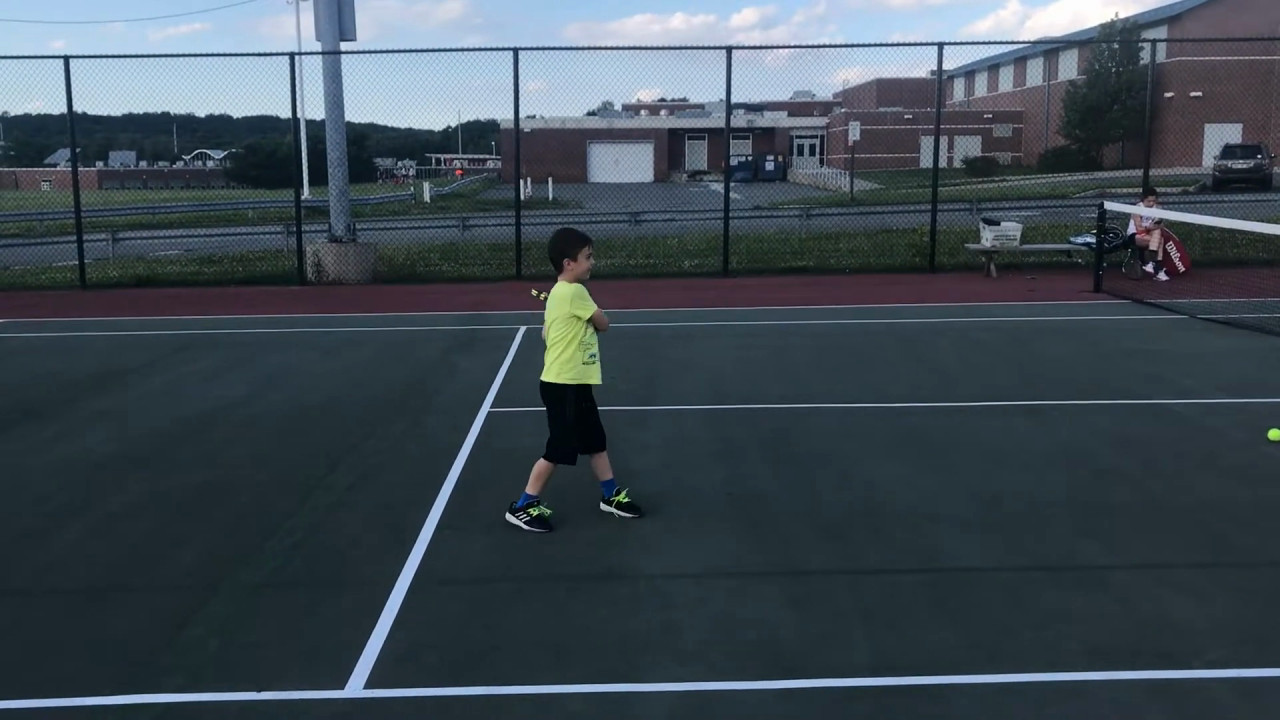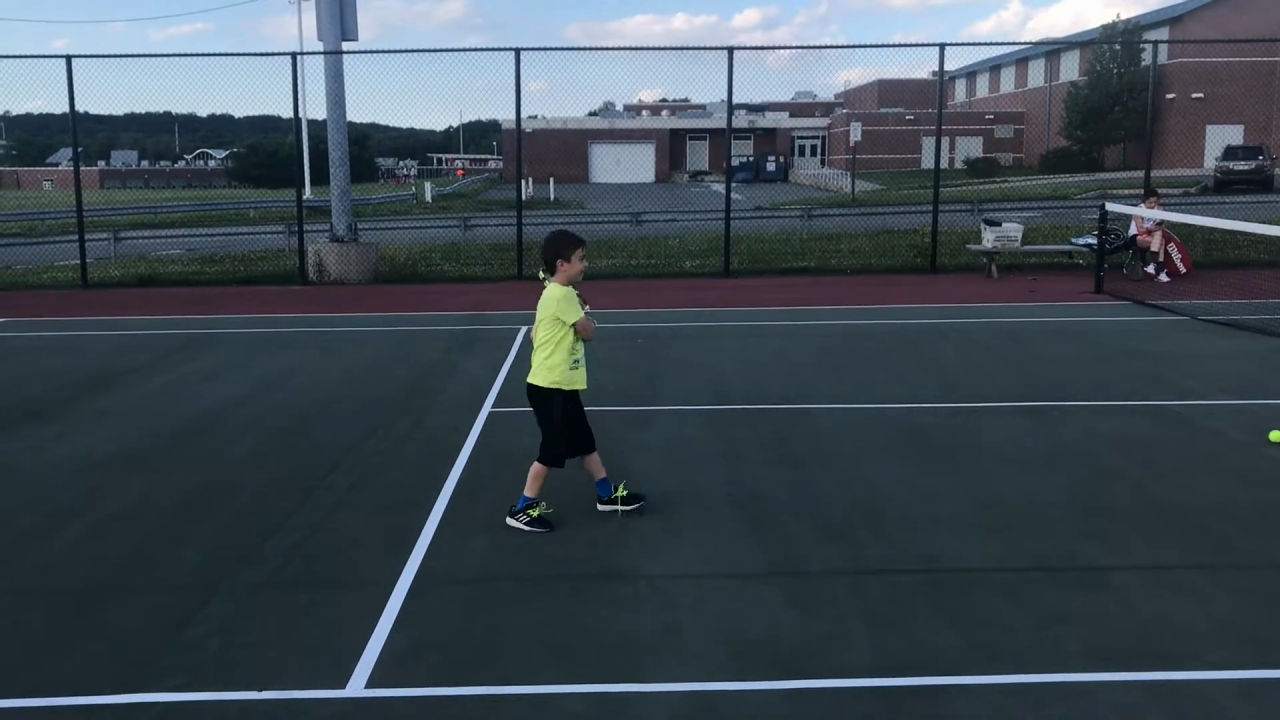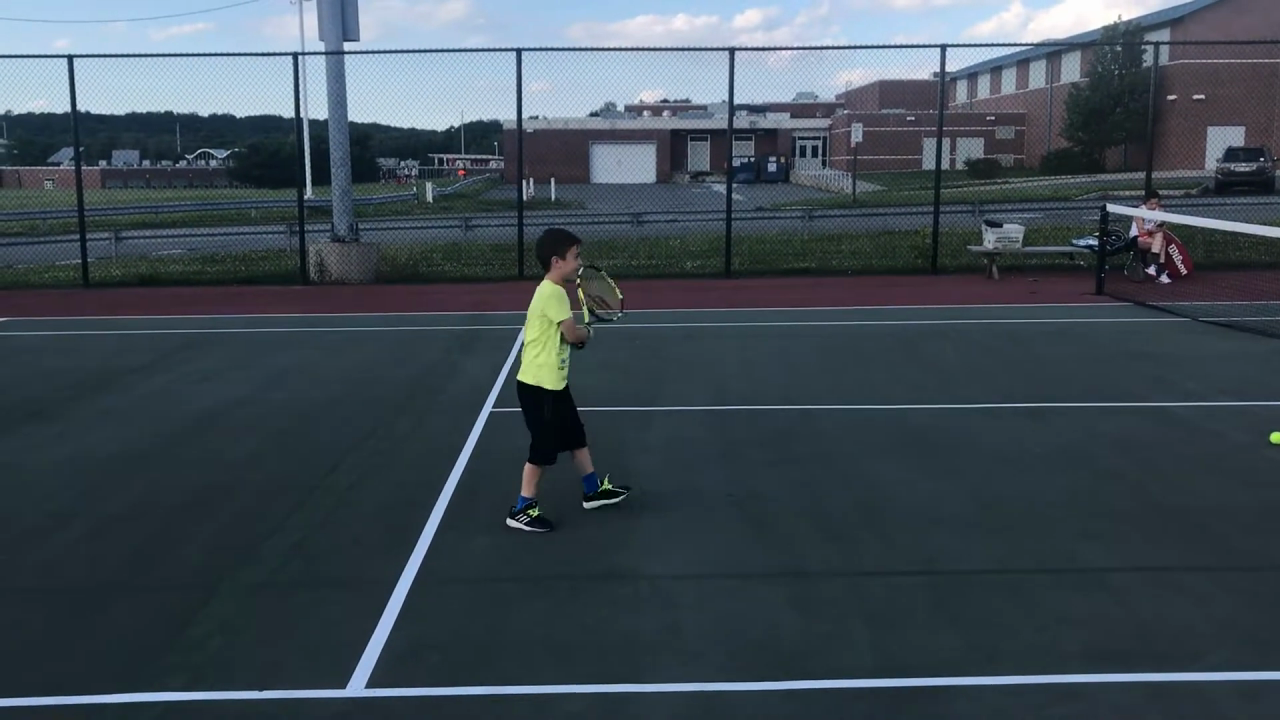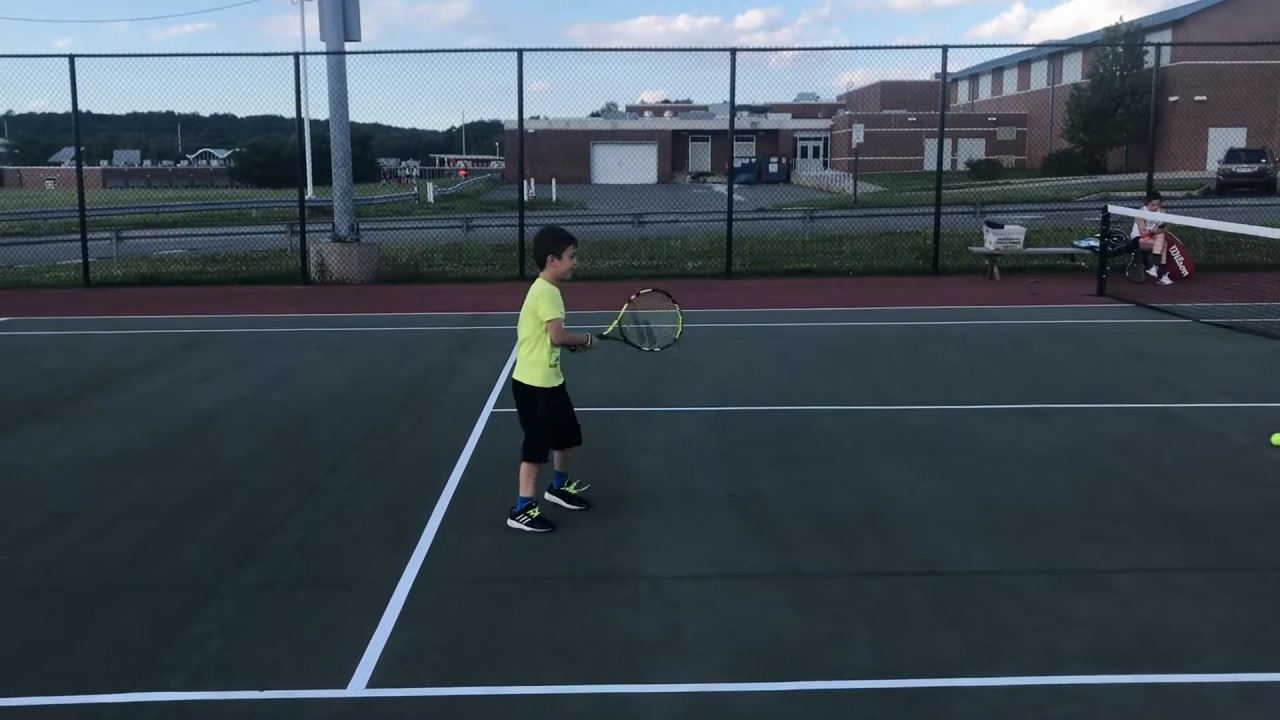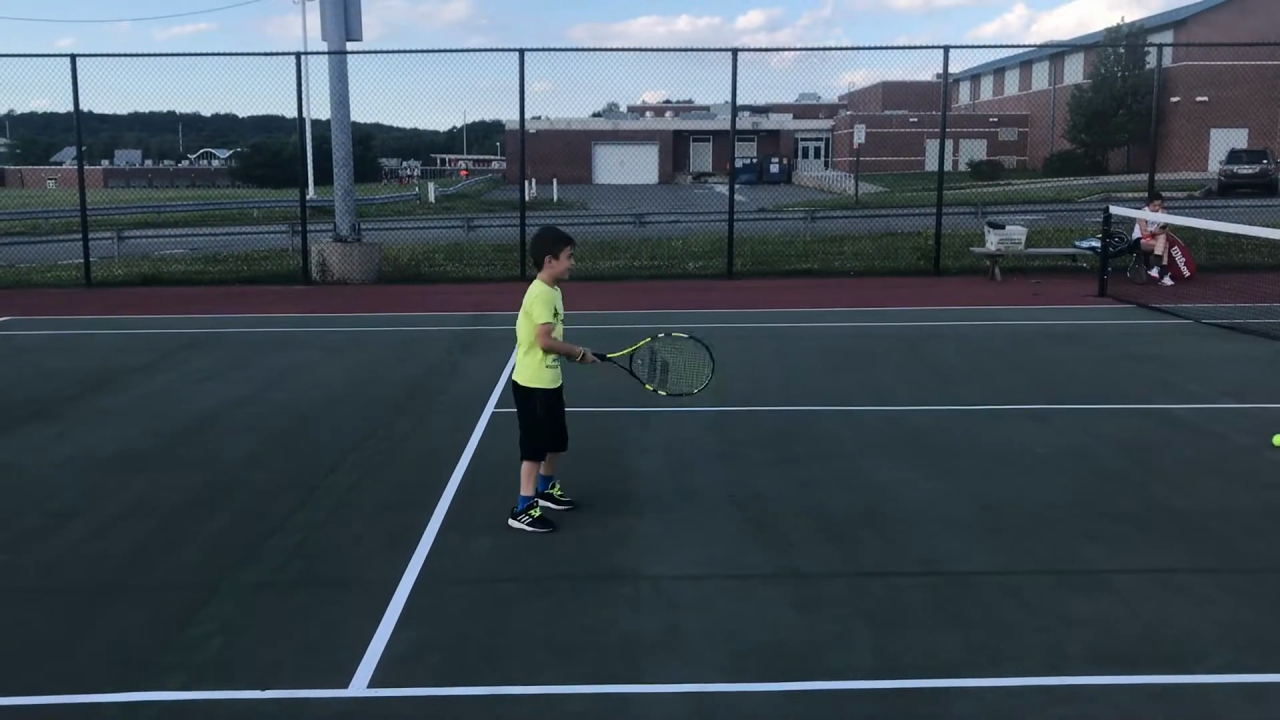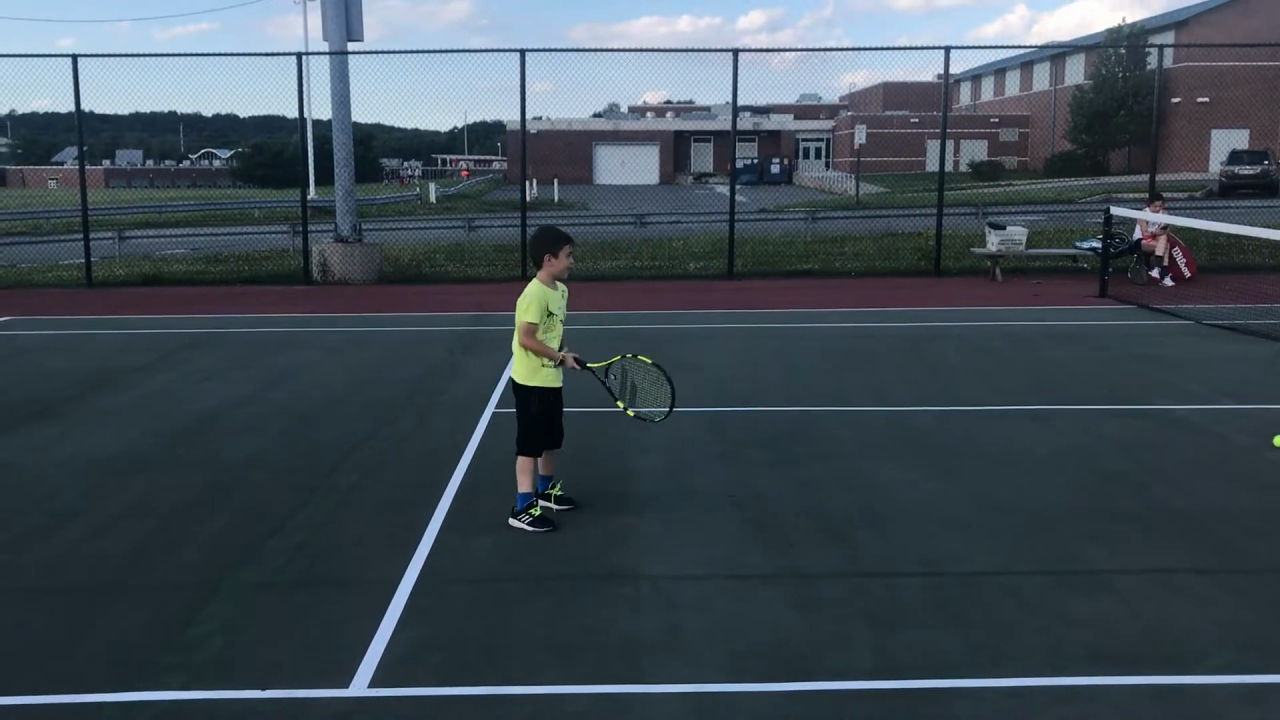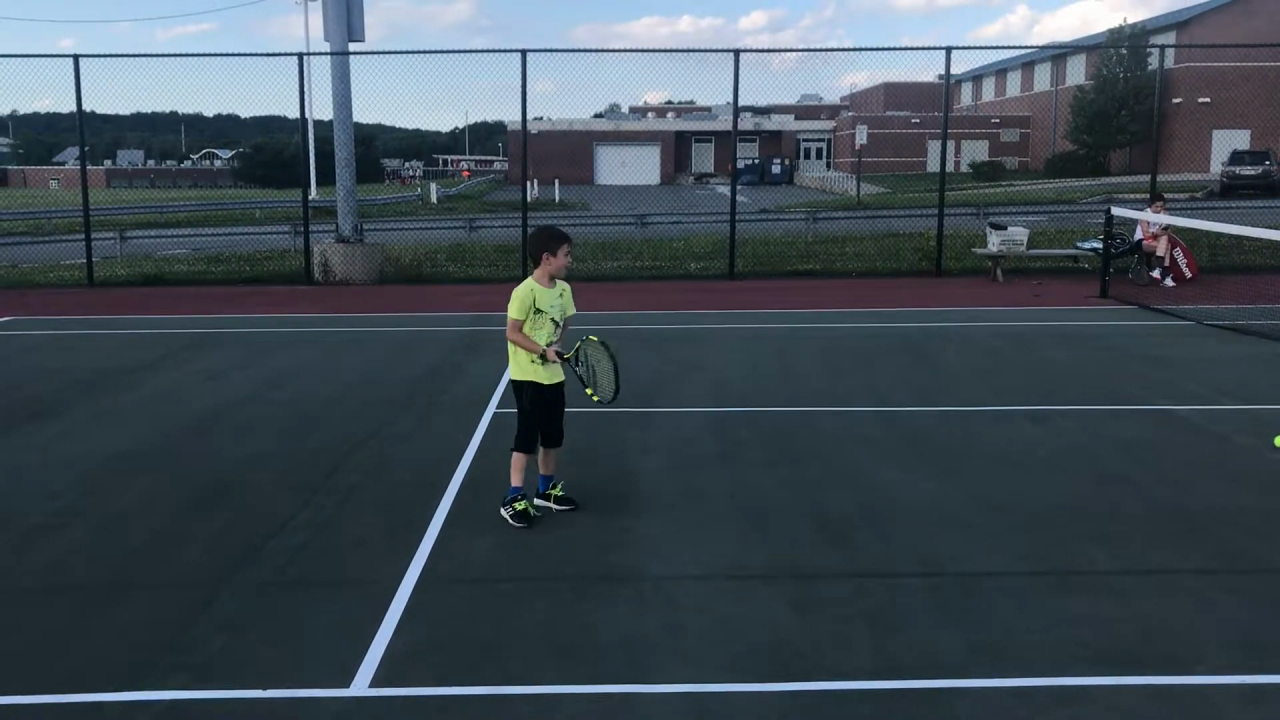
dt=0.1s
person 1, frame 1
left shoulder: (560, 292)
right shoulder: (574, 292)
left elbow: (547, 332)
right elbow: (602, 323)
right wrist: (600, 315)
left hip: (576, 382)
right hip: (562, 385)
left knee: (595, 441)
right knee: (559, 449)
left ankle: (611, 494)
right ankle: (525, 506)
person 1, frame 2
left shoulder: (554, 293)
right shoulder: (564, 294)
left elbow: (543, 334)
right elbow: (586, 332)
left wrist: (579, 326)
right wrist: (587, 324)
left hip: (562, 385)
right hip: (549, 387)
left knee: (584, 441)
right knee: (553, 449)
left ankle: (608, 492)
right ankle: (522, 509)
person 1, frame 3
left shoulder: (549, 291)
right shoulder: (554, 293)
right elbow: (572, 334)
left wrist: (577, 331)
right wrist: (587, 331)
left hip: (552, 384)
right hip: (539, 385)
left knee: (575, 436)
right knee: (543, 448)
left ankle: (593, 488)
right ankle: (522, 509)
person 1, frame 4
left shoulder: (549, 289)
right shoulder: (545, 292)
right elbow: (559, 336)
left wrist: (574, 341)
right wrist: (586, 340)
left hip: (551, 380)
right hip: (533, 383)
left knee: (568, 435)
right knee: (537, 446)
left ankle: (560, 485)
right ankle: (522, 509)
person 1, frame 5
left shoulder: (552, 291)
right shoulder: (541, 294)
right elbow: (544, 341)
left wrist: (570, 351)
right wrist: (579, 352)
left hip: (549, 381)
right hip: (532, 384)
left knee: (556, 440)
right knee: (534, 445)
left ankle: (545, 489)
right ankle: (523, 509)
person 1, frame 6
left shoulder: (560, 290)
right shoulder: (533, 294)
right elbow: (525, 338)
left wrist: (562, 354)
right wrist: (558, 355)
left hip: (552, 379)
right hip: (530, 381)
left knee: (551, 438)
right knee: (530, 442)
left ankle: (545, 489)
right ankle: (525, 506)
person 1, frame 7
left shoulder: (564, 289)
right shoulder: (524, 292)
right elbow: (512, 333)
left wrist: (556, 348)
right wrist: (543, 351)
left hip: (553, 377)
right hip: (528, 378)
left knee: (552, 436)
right knee: (526, 438)
left ankle: (546, 489)
right ankle: (514, 499)
